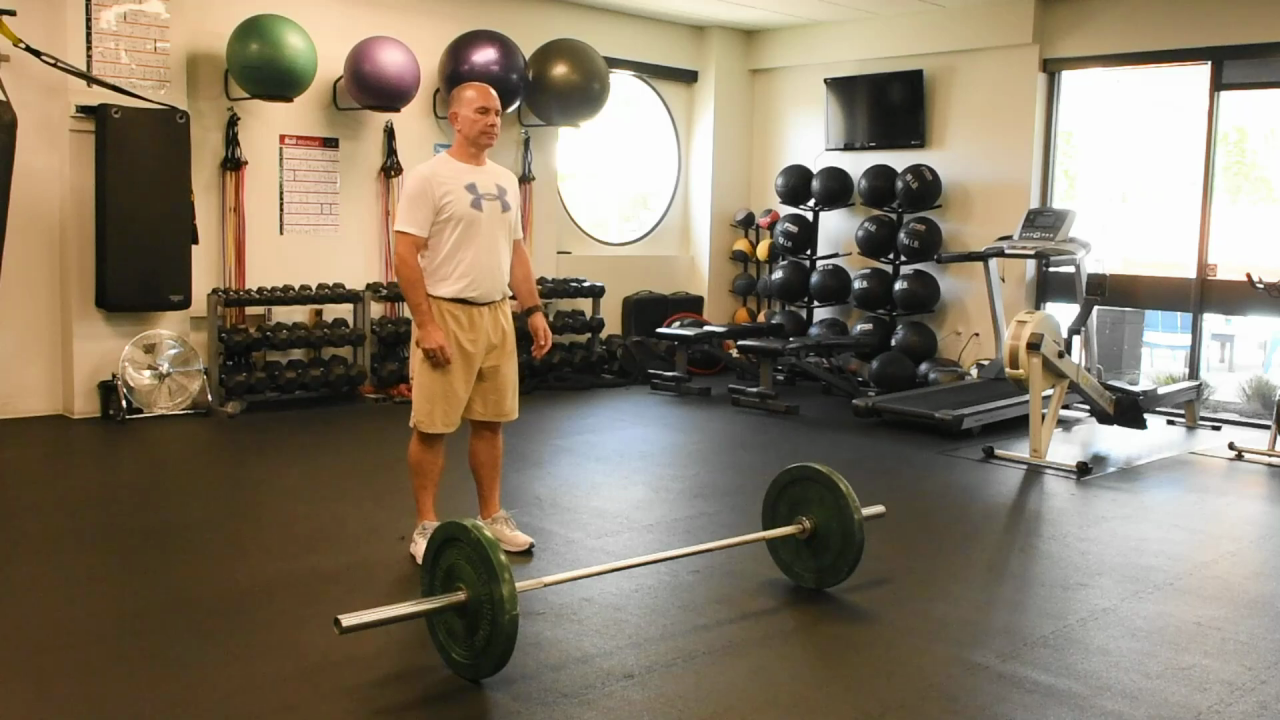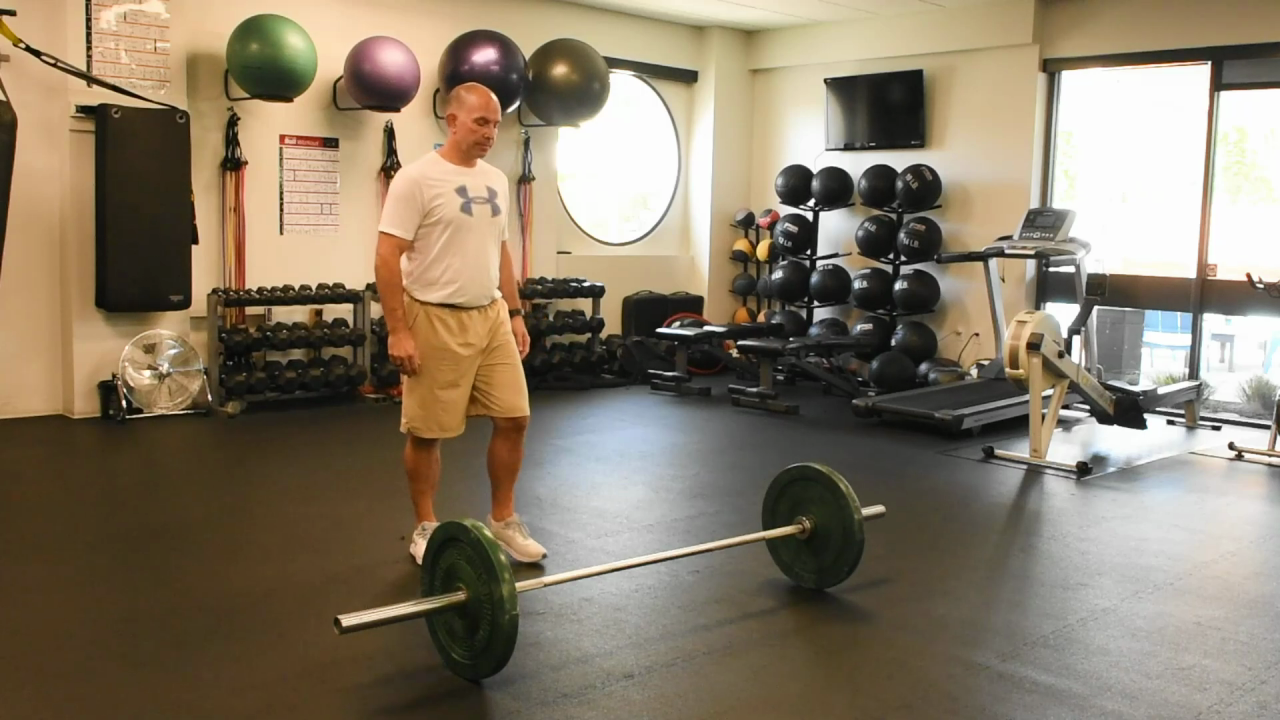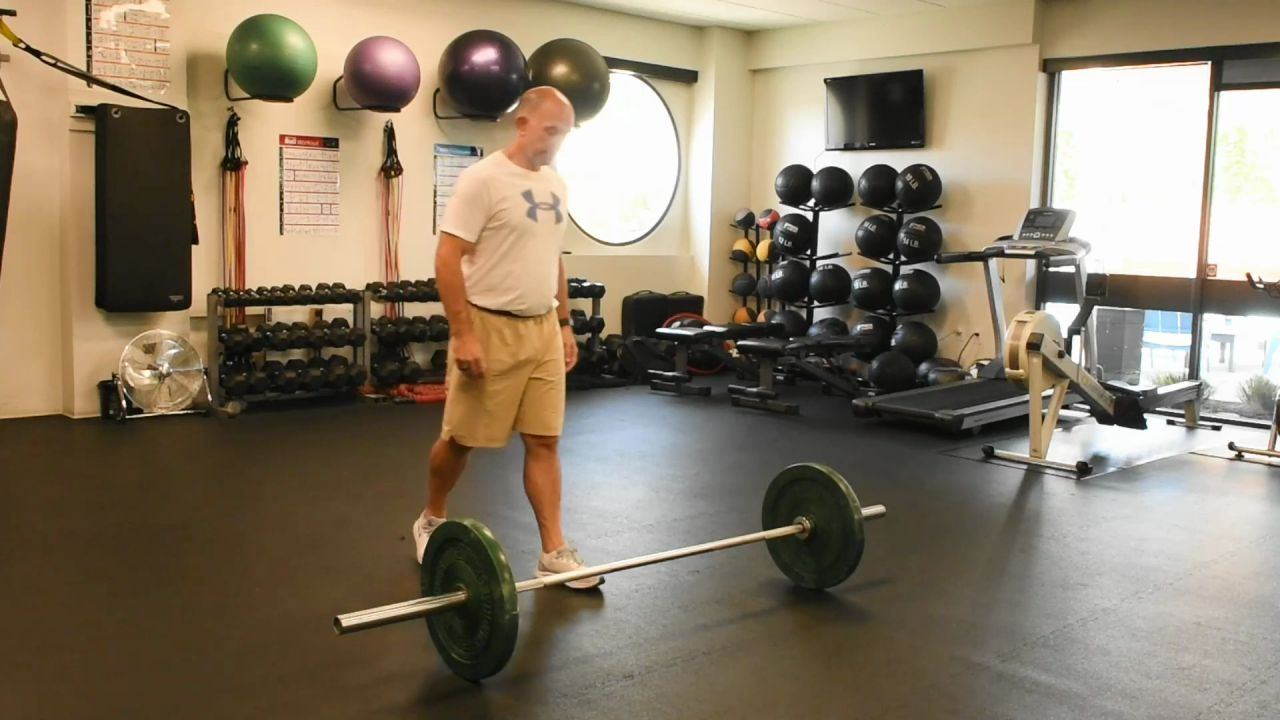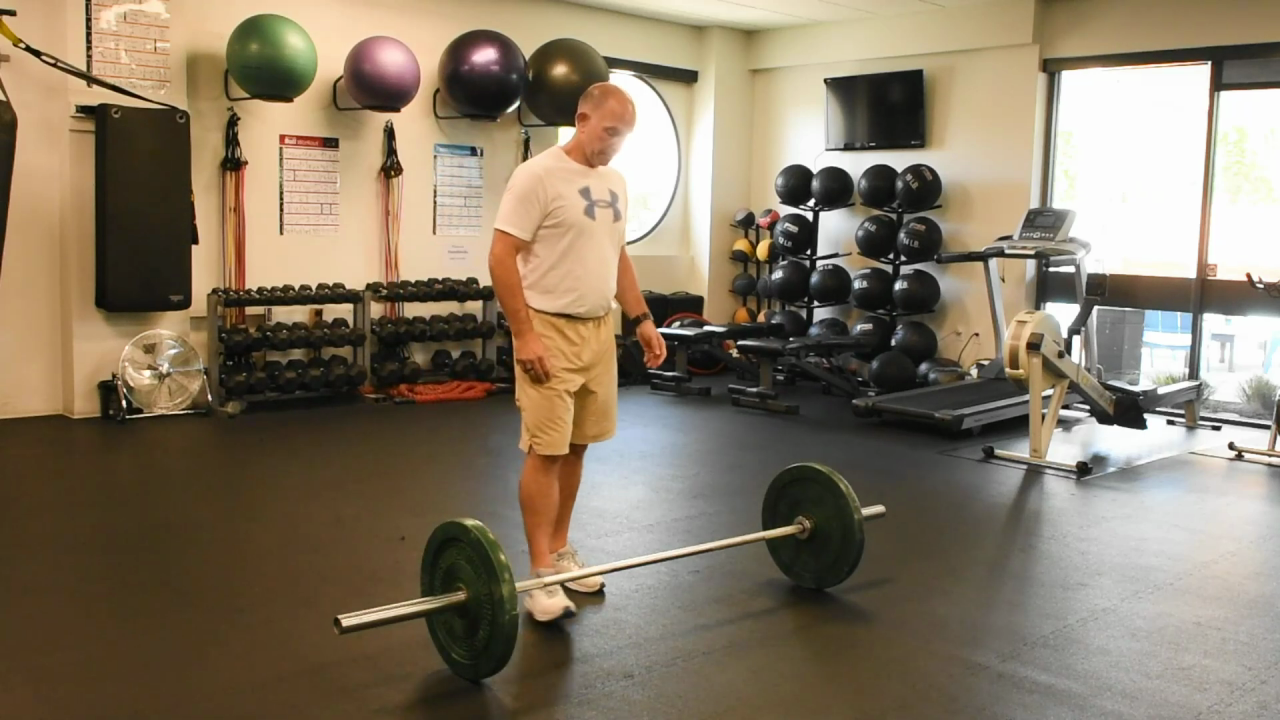
dt=0.5s
person 1, frame 1
left shoulder: (505, 180)
right shoulder: (429, 177)
left elbow: (516, 252)
right elbow: (405, 255)
left wrist: (534, 311)
right wrist: (426, 323)
left hip: (496, 315)
right hip: (447, 315)
left knee: (491, 423)
right knee: (432, 427)
left ankle: (491, 518)
right ankle: (426, 527)
person 1, frame 2
left shoulder: (496, 180)
right shoulder: (417, 179)
right elbow: (388, 258)
left wrist: (516, 314)
right wrist: (398, 331)
left hip: (490, 317)
right hip: (435, 321)
left knee: (514, 418)
right knee: (426, 433)
left ankle: (503, 519)
right ankle: (426, 528)
person 1, frame 3
left shoulder: (555, 185)
right shoulder: (483, 180)
right elbow: (448, 259)
left wrist: (564, 323)
right wrist: (464, 334)
left hip: (542, 330)
right hip: (491, 328)
left knee: (544, 440)
right knee: (464, 435)
left ankle: (554, 550)
right ankle: (432, 518)
person 1, frame 4
left shoulder: (614, 182)
right shoulder: (538, 175)
right elbow: (502, 256)
left wrist: (643, 321)
right wrist: (524, 334)
left hip: (598, 330)
right hip: (548, 330)
left knee: (576, 446)
right knee: (546, 450)
left ankle: (558, 551)
right ankle: (540, 574)
